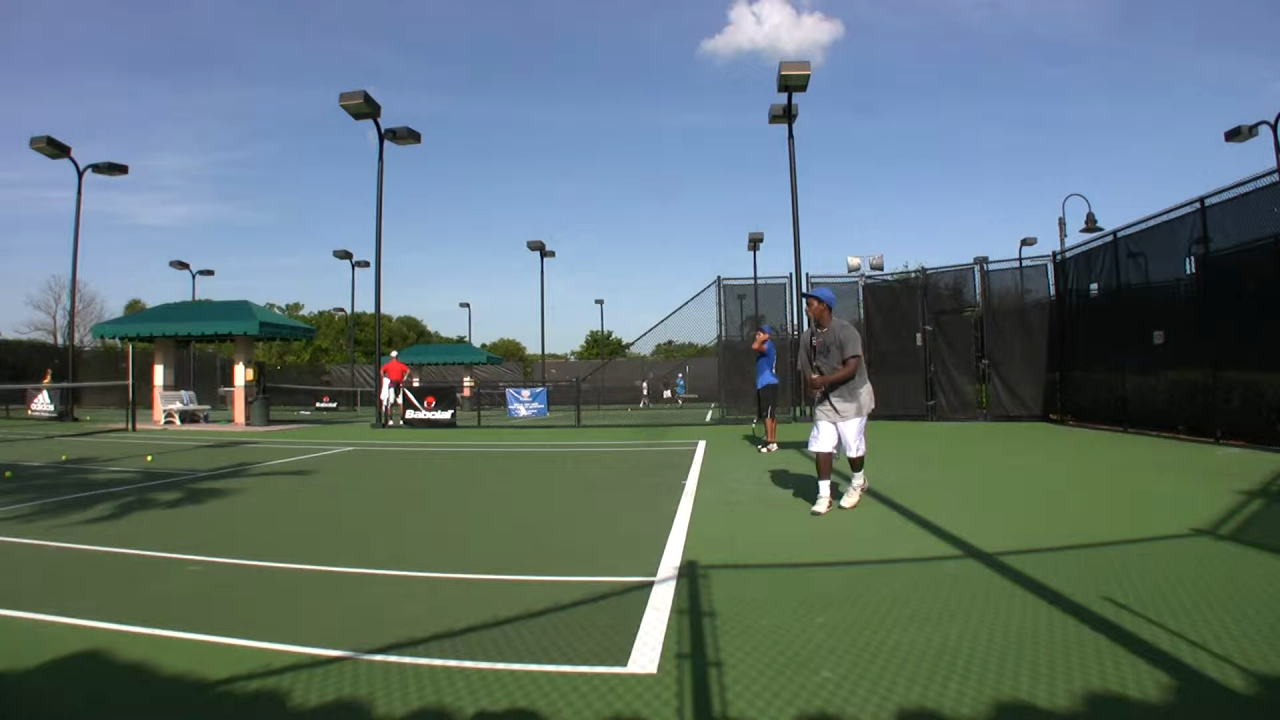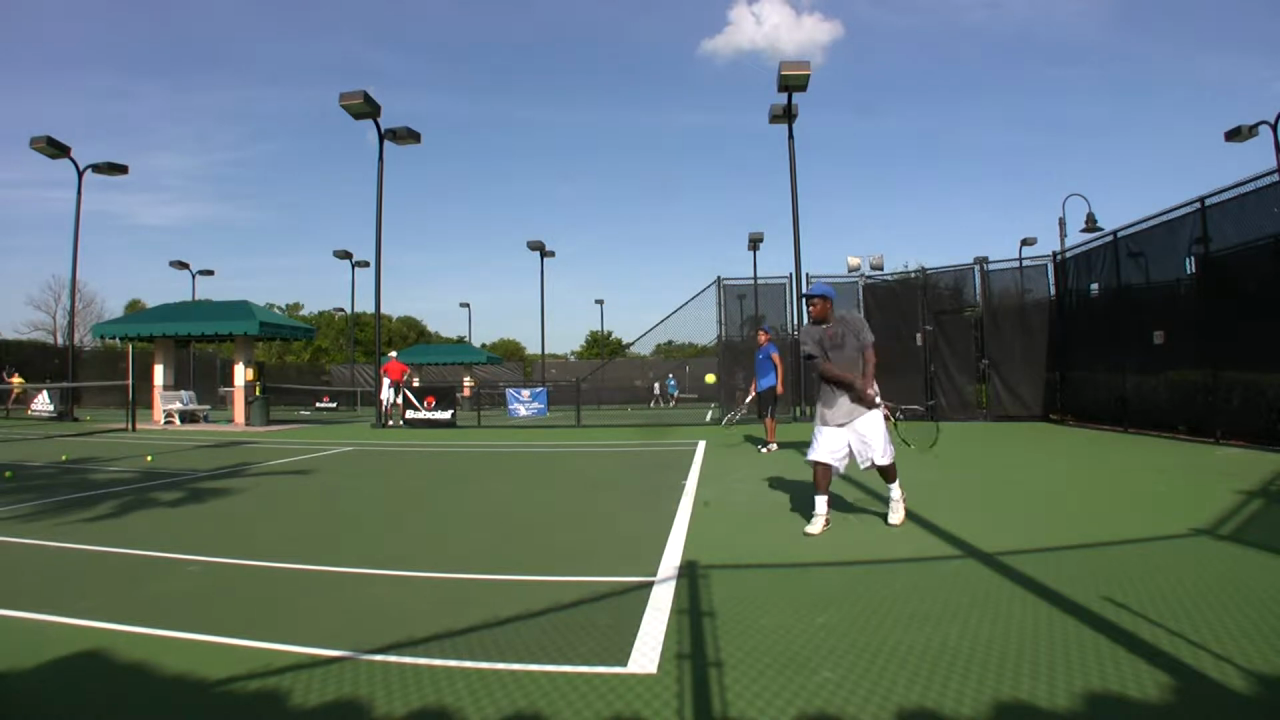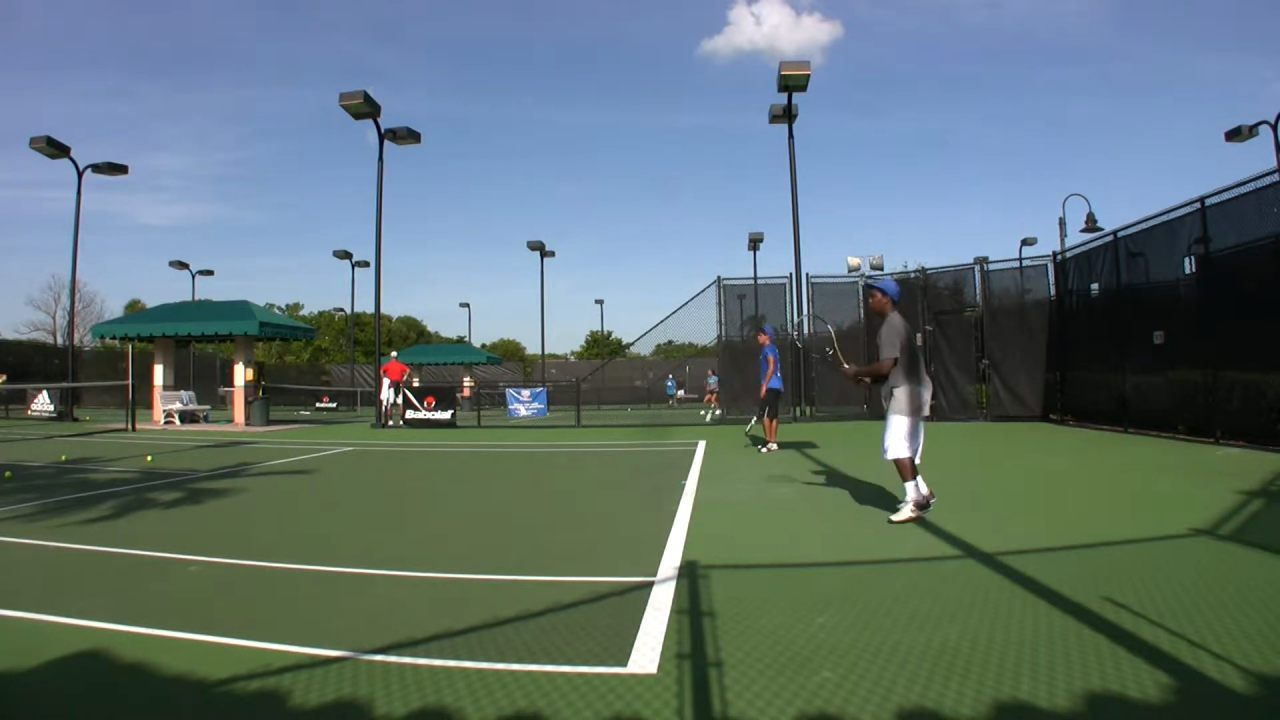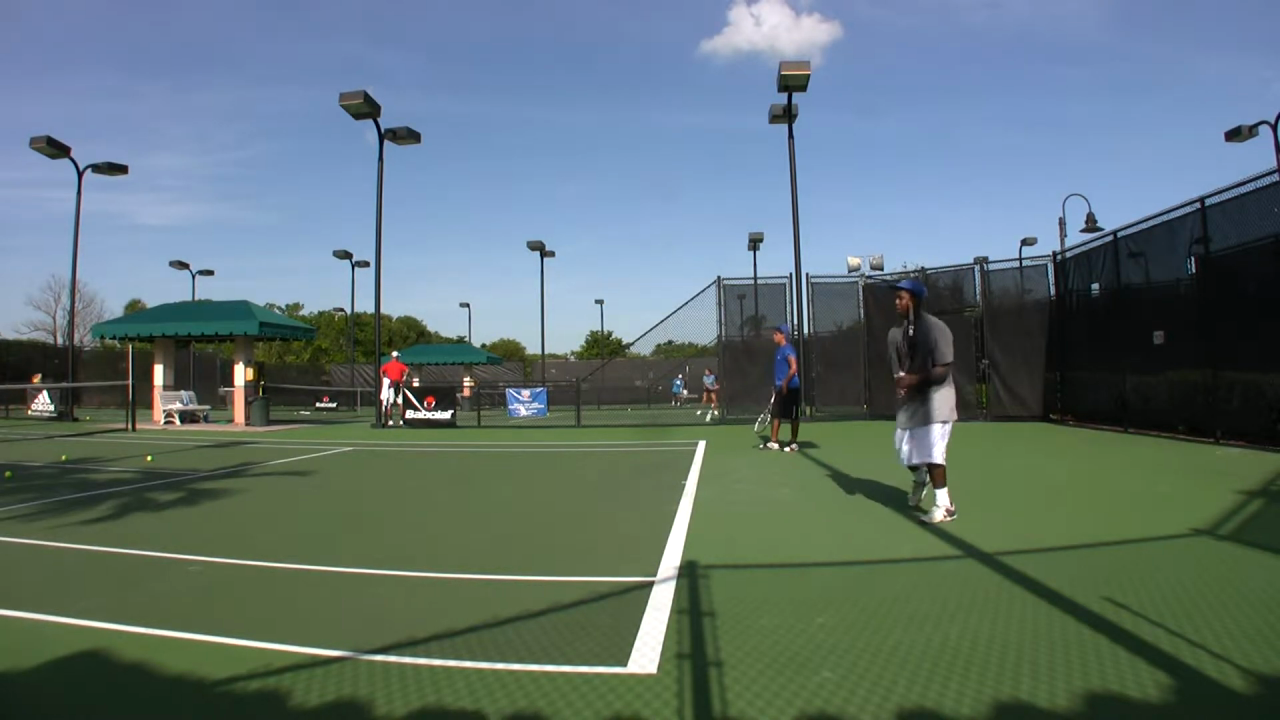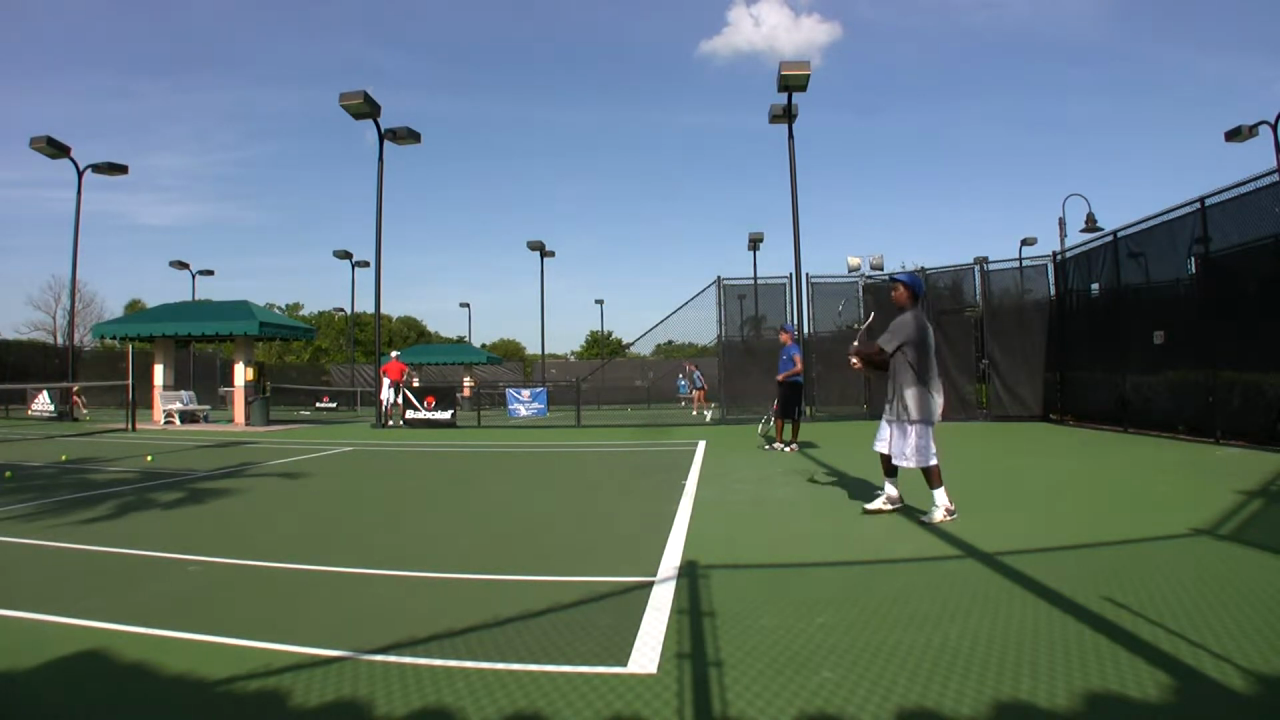
dt=1s
person 1, frame 1
left shoulder: (845, 330)
right shoulder: (807, 336)
left elbow: (852, 368)
right elbow: (806, 370)
left wrist: (824, 380)
right wrist: (812, 385)
left hip: (852, 398)
right hip: (825, 400)
left knee: (853, 447)
right knee: (821, 447)
left ankle: (858, 483)
right ankle: (824, 496)
person 1, frame 2
left shoulder: (851, 321)
right shoulder: (808, 333)
left elbow: (868, 354)
right elbow: (823, 367)
left wrist: (867, 384)
right wrist: (854, 382)
left hip: (862, 403)
right hip: (832, 406)
left knee: (881, 455)
right knee: (820, 457)
left ankle: (896, 497)
right ankle: (820, 515)
person 1, frame 3
left shoulder: (891, 326)
right shoulder: (896, 324)
left elbow: (884, 367)
left wrist: (857, 372)
right wrist: (870, 377)
left hip: (906, 395)
right hip: (907, 394)
left knee: (897, 448)
right knee: (904, 449)
left ankle: (919, 497)
right ankle: (919, 493)
person 1, frame 4
left shoulder: (936, 328)
right shoulder: (896, 333)
left elbow: (944, 369)
right elbow: (896, 368)
left wrist: (915, 380)
right wrist: (901, 382)
left hip: (936, 398)
right hip: (909, 400)
left knee: (932, 453)
right knee: (906, 452)
left ankle: (944, 505)
right ankle: (921, 478)
person 1, frame 5
left shoulder: (905, 322)
right shoulder: (913, 321)
left elbow: (876, 351)
right elbow: (891, 359)
left wrist: (856, 351)
right wrist: (865, 361)
left hip: (917, 397)
right hip: (900, 397)
left knee: (920, 453)
right knee: (885, 445)
left ankle: (943, 506)
right ankle: (891, 495)
